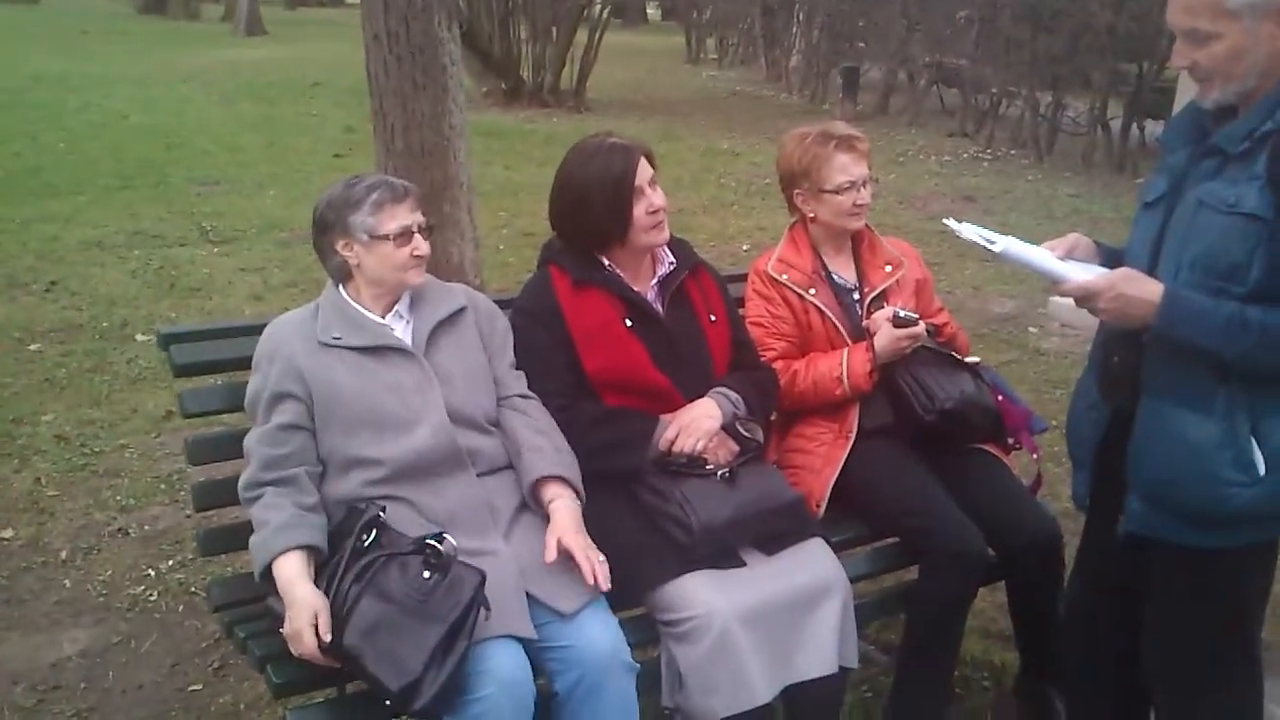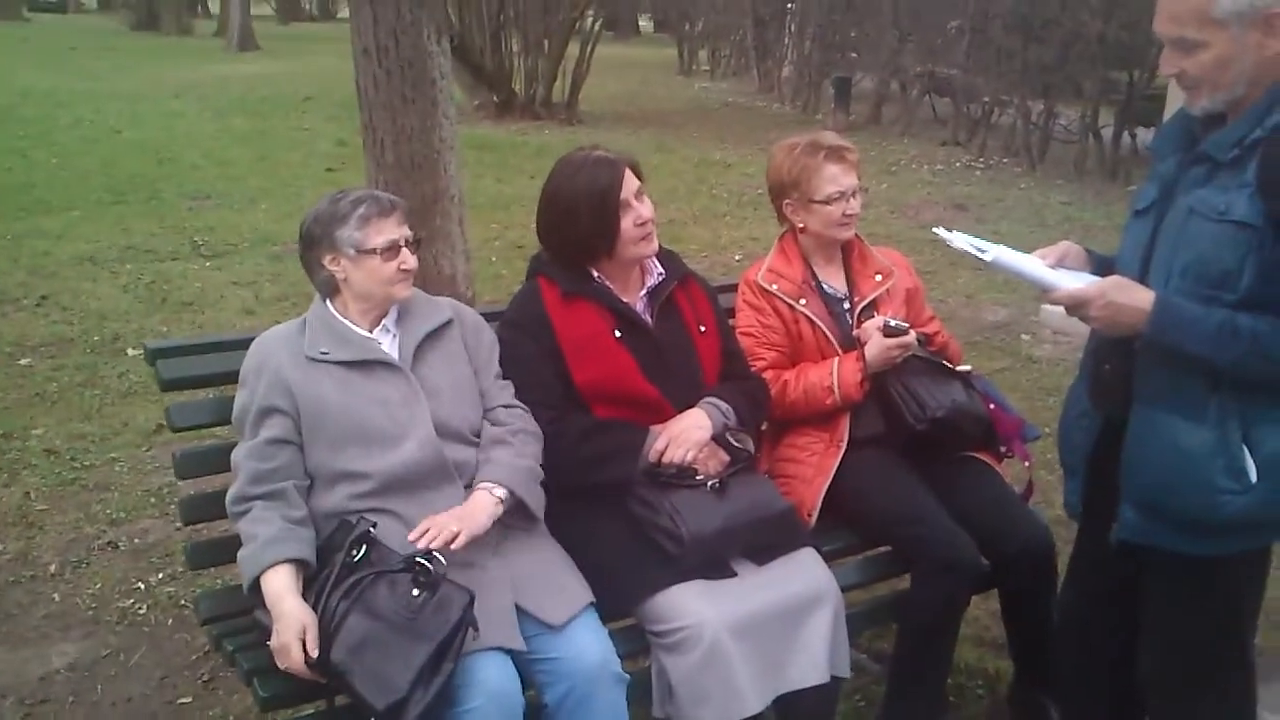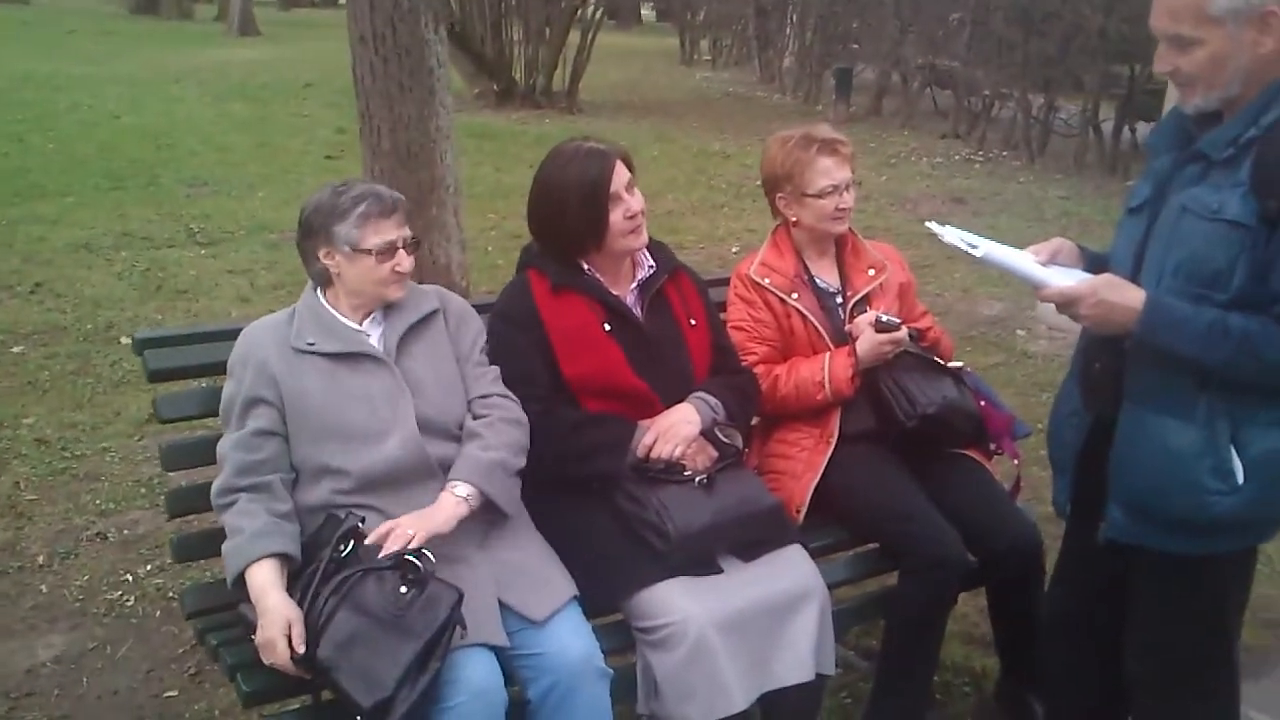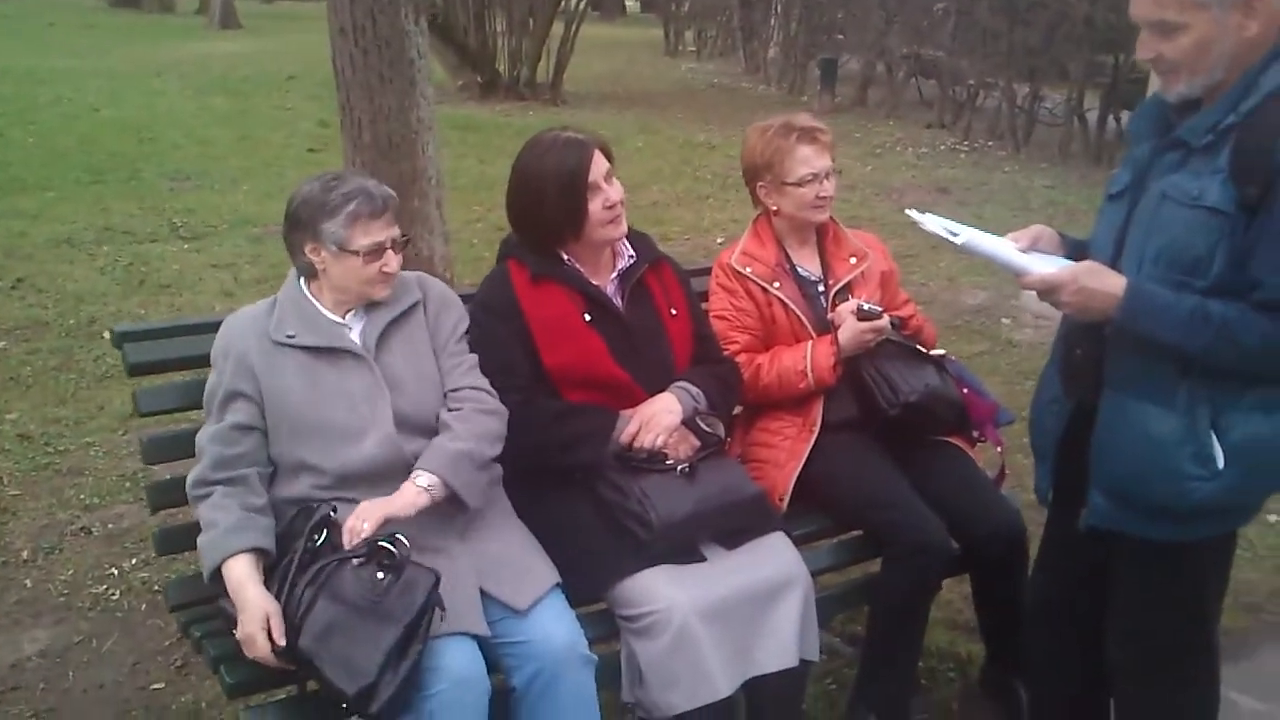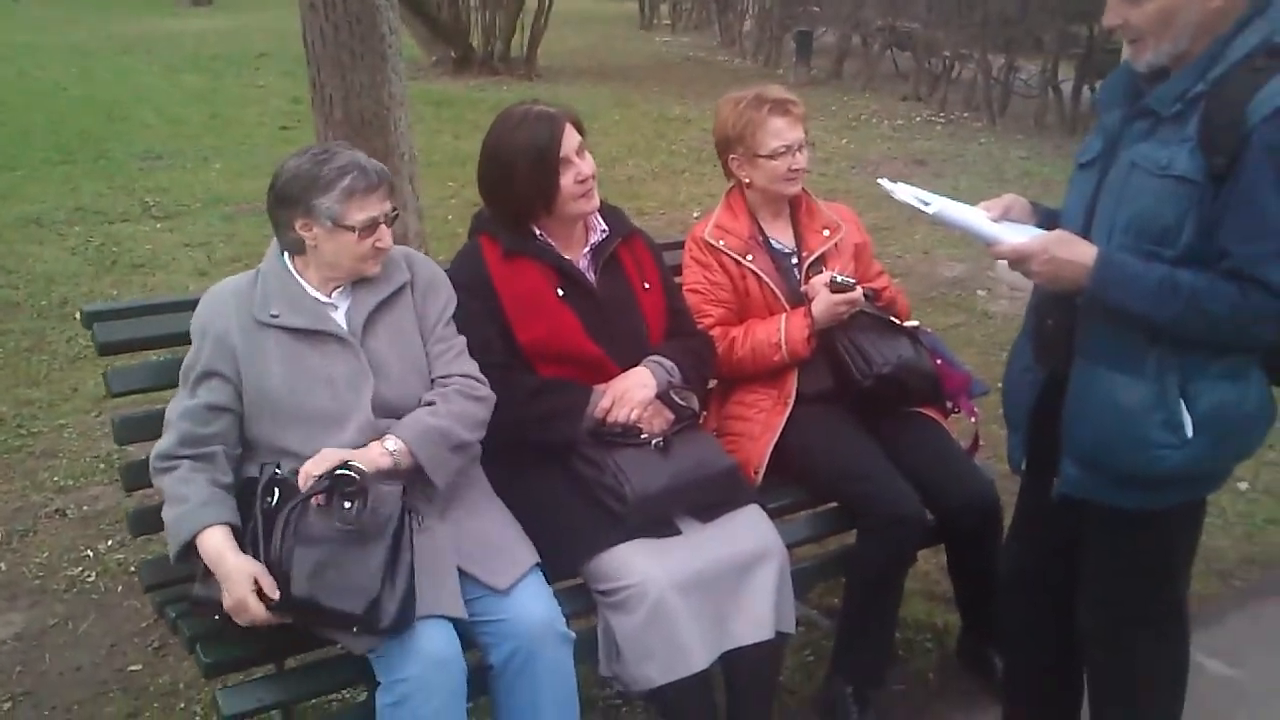
dt=0.3s
person 1, frame 1
right shoulder: (1197, 129)
left wrist: (1164, 308)
right wrist: (1101, 259)
left hip: (1217, 474)
right hip: (1133, 449)
right knee: (1094, 646)
person 1, frame 2
right shoulder: (1189, 135)
left wrist: (1155, 316)
right wrist: (1094, 267)
left hip: (1210, 481)
right hip: (1123, 453)
right knee: (1088, 651)
person 1, frame 3
right shoulder: (1185, 133)
left wrist: (1144, 316)
right wrist: (1087, 264)
left hip: (1199, 479)
right hip: (1112, 451)
right knee: (1074, 646)
person 1, frame 4
right shoulder: (1170, 117)
left wrist: (1128, 302)
right wrist: (1068, 249)
left hip: (1177, 465)
right hip: (1094, 437)
right knee: (1058, 629)
person 1, frame 5
right shoulder: (1140, 85)
left wrist: (1097, 273)
right wrist: (1040, 219)
left hip: (1151, 429)
right hip: (1066, 401)
left knee: (1127, 628)
right knee: (1033, 589)
person 2, frame 1
left shoulder: (900, 258)
right shoulder: (773, 277)
left elbow: (950, 339)
right elbow: (776, 382)
left wrist: (917, 341)
right wrist: (870, 355)
right hip: (842, 437)
left knee: (1036, 534)
right knee: (958, 547)
person 2, frame 2
left shoulder: (891, 267)
right shoulder: (764, 288)
left elbow: (941, 347)
right elbow: (768, 393)
left wrist: (908, 349)
right wrist: (860, 366)
right hip: (834, 446)
left knee: (1029, 543)
right knee: (952, 556)
person 2, frame 3
left shoulder: (884, 261)
right shoulder: (757, 282)
left elbow: (932, 342)
right elbow: (759, 387)
left wrist: (901, 344)
right wrist: (852, 360)
right hip: (824, 442)
left knee: (1016, 540)
right knee: (938, 553)
person 2, frame 4
left shoulder: (866, 250)
right shoulder: (738, 271)
left elbow: (916, 331)
right elbow: (741, 376)
left wrist: (883, 334)
right wrist: (835, 348)
right hip: (807, 431)
left knee: (1000, 526)
right knee: (921, 539)
left ankle: (1010, 670)
person 2, frame 5
left shoulder: (838, 222)
right shoulder: (711, 244)
left elbow: (888, 300)
right elbow: (715, 349)
left wrist: (862, 305)
right wrist: (807, 321)
right hip: (781, 403)
left knee: (974, 496)
right knee: (897, 511)
left ankle: (985, 639)
person 3, frame 1
left shoulder: (693, 275)
right shoulder: (547, 300)
left elbow: (759, 376)
right elbow: (555, 424)
left wrist: (719, 403)
right wrist: (663, 433)
left hip: (719, 473)
right hip: (621, 487)
left knee: (822, 578)
right knee: (712, 610)
person 3, frame 2
left shoulder: (683, 286)
right shoulder: (536, 314)
left elbow: (748, 386)
right elbow: (545, 438)
left wrist: (708, 415)
right wrist: (652, 444)
right hip: (609, 500)
left knee: (812, 587)
right knee: (701, 621)
person 3, frame 3
left shoulder: (674, 279)
right shoulder: (526, 305)
left elbow: (739, 381)
right elbow: (535, 432)
left wrist: (698, 410)
right wrist: (641, 438)
left hip: (699, 478)
right hip: (596, 495)
left knee: (800, 585)
right knee: (687, 617)
person 3, frame 4
left shoulder: (655, 269)
right shoulder: (506, 297)
left elbow: (721, 370)
right elbow: (516, 424)
left wrist: (680, 398)
right wrist: (623, 427)
left hip: (681, 468)
right hip: (579, 485)
left knee: (781, 572)
right knee: (670, 605)
person 3, frame 5
left shoulder: (627, 242)
right shoulder: (479, 271)
left elbow: (695, 344)
right elbow: (491, 400)
left wrist: (653, 373)
right wrist: (597, 403)
left hip: (655, 440)
right hip: (552, 460)
left knee: (757, 545)
right knee: (647, 579)
person 4, frame 1
left shoulder: (470, 310)
right shoulder: (291, 344)
left elbow: (519, 410)
right elbow: (281, 480)
left wrist: (563, 506)
right wrist: (295, 585)
left hip: (511, 520)
left knee: (601, 654)
person 4, frame 2
left shoulder: (457, 323)
right shoulder: (279, 359)
left elbow: (512, 424)
right elbow: (269, 495)
left wrist: (483, 503)
right wrist: (283, 599)
left hip: (499, 534)
left knee: (591, 666)
person 4, frame 3
left shoulder: (446, 312)
right shoulder: (267, 349)
left elbow: (499, 417)
right elbow: (254, 487)
left wrist: (450, 505)
right wrist: (269, 595)
left hip: (481, 527)
right hip: (376, 553)
left knee: (574, 662)
person 4, frame 4
left shoulder: (429, 300)
right shoulder: (250, 339)
left elbow: (480, 411)
right elbow: (228, 479)
left wrist: (413, 493)
right wrist: (247, 588)
left hip: (463, 515)
right hip: (356, 543)
left knee: (558, 647)
right knee: (453, 674)
person 4, frame 5
left shoulder: (415, 277)
right shoulder: (231, 314)
left elbow: (468, 394)
right elbow: (191, 455)
left wrist: (379, 454)
right wrist: (225, 557)
left hip: (443, 494)
left knee: (536, 627)
right knee: (428, 655)
